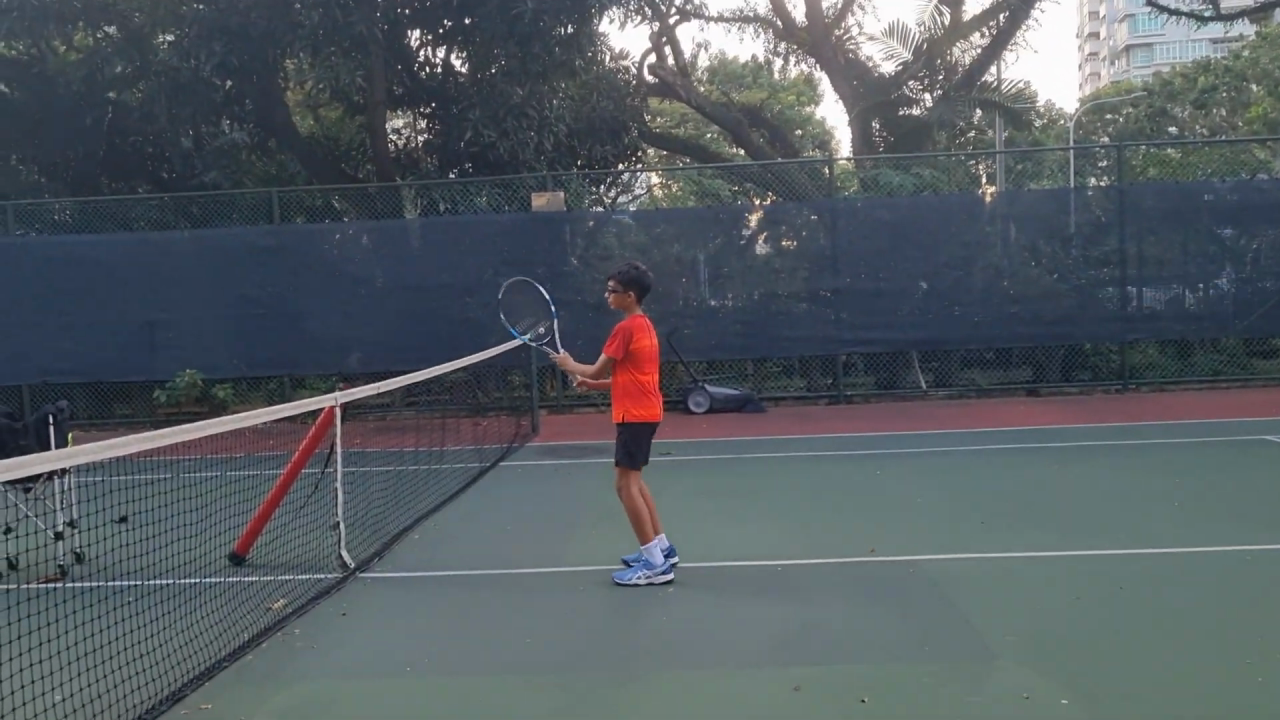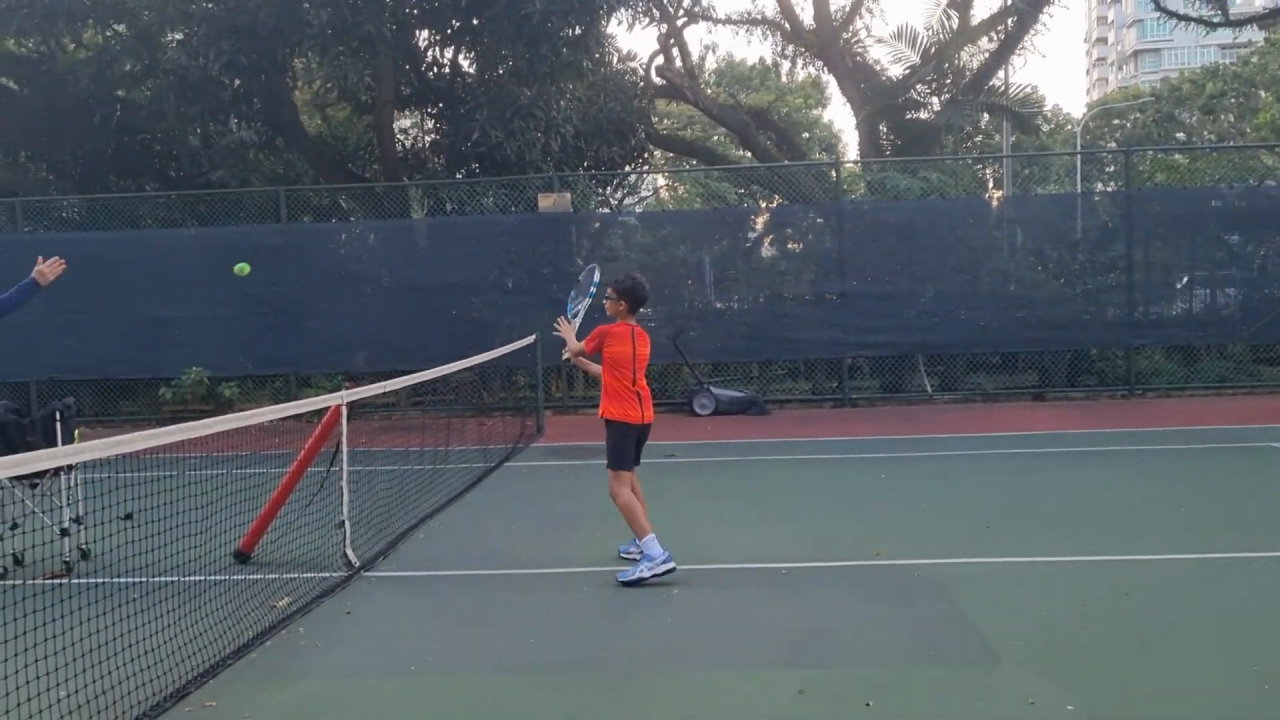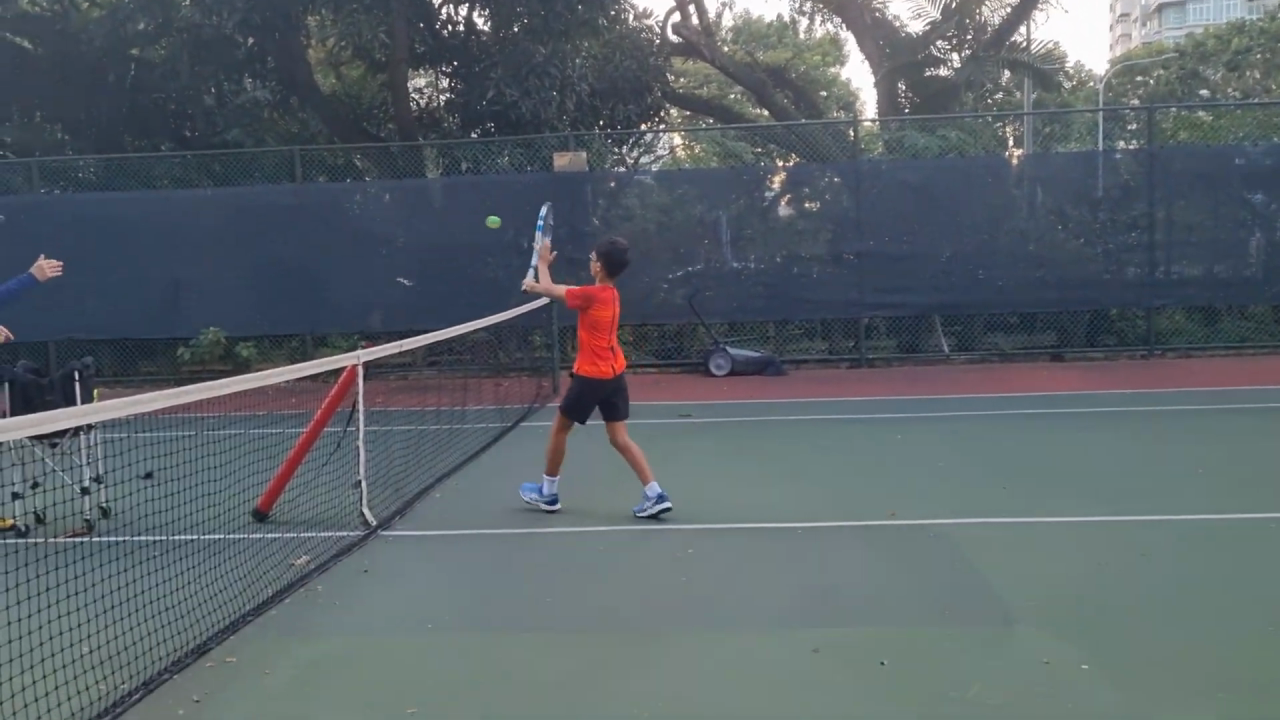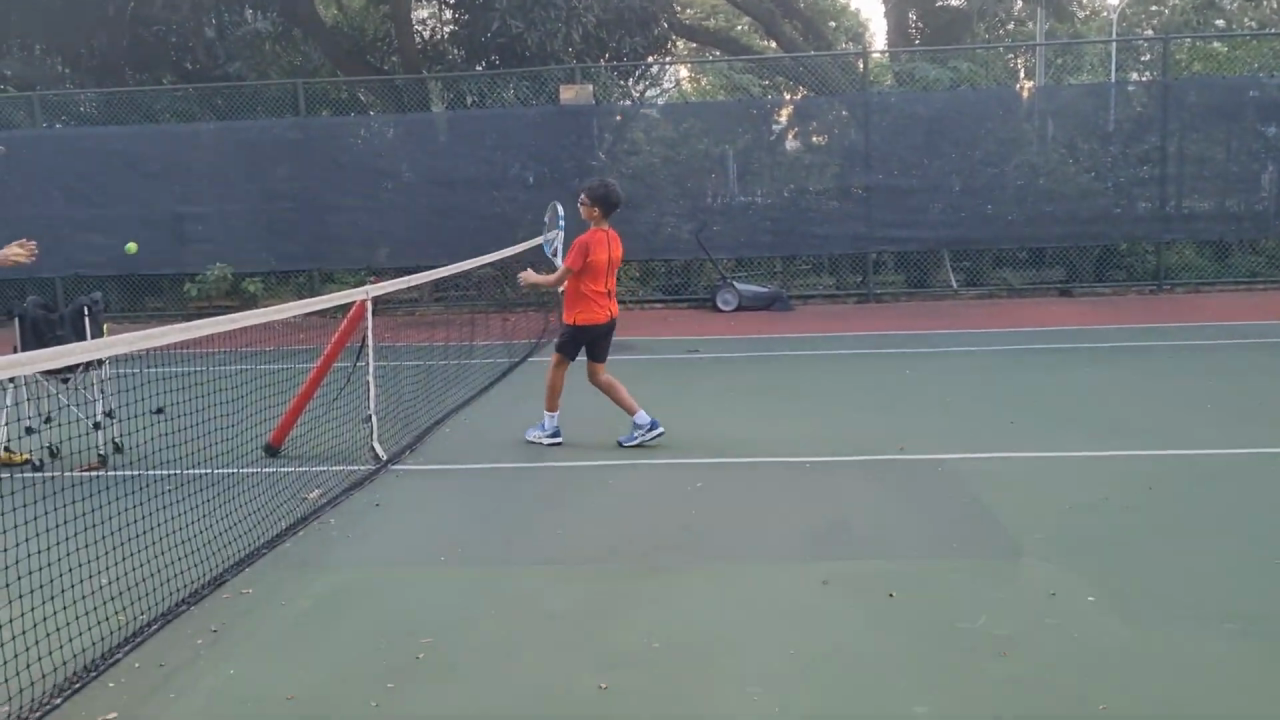
dt=0.4s
person 1, frame 1
left shoulder: (624, 329)
right shoulder: (645, 326)
left elbow: (598, 371)
left wrist: (570, 366)
right wrist: (596, 384)
left hip: (635, 416)
right hip: (648, 412)
left knee: (625, 485)
right knee: (634, 480)
left ankle: (655, 563)
right ankle: (661, 546)
person 1, frame 2
left shoulder: (605, 333)
right shoulder: (643, 337)
left elbow: (575, 350)
left wrist: (568, 335)
right wrist: (581, 363)
left hip: (619, 418)
right hip: (643, 417)
left knee: (619, 487)
right knee: (626, 477)
left ankle: (653, 553)
right ankle: (643, 546)
person 1, frame 3
left shoulder: (590, 295)
right shoulder: (610, 294)
left elbow: (547, 289)
right elbow: (558, 292)
left wrist: (544, 262)
right wrist: (536, 284)
left hip: (589, 377)
right hip: (614, 373)
left knee: (560, 428)
right knee: (619, 437)
left ankle: (547, 493)
right ankle: (655, 495)
person 1, frame 4
left shoulder: (584, 242)
right shoulder: (614, 239)
left elbow: (557, 280)
left wrist: (533, 279)
right wrist: (572, 285)
left hip: (582, 318)
right hip: (607, 315)
left knee: (557, 365)
right knee: (597, 374)
left ankle: (549, 428)
right ankle: (645, 423)
